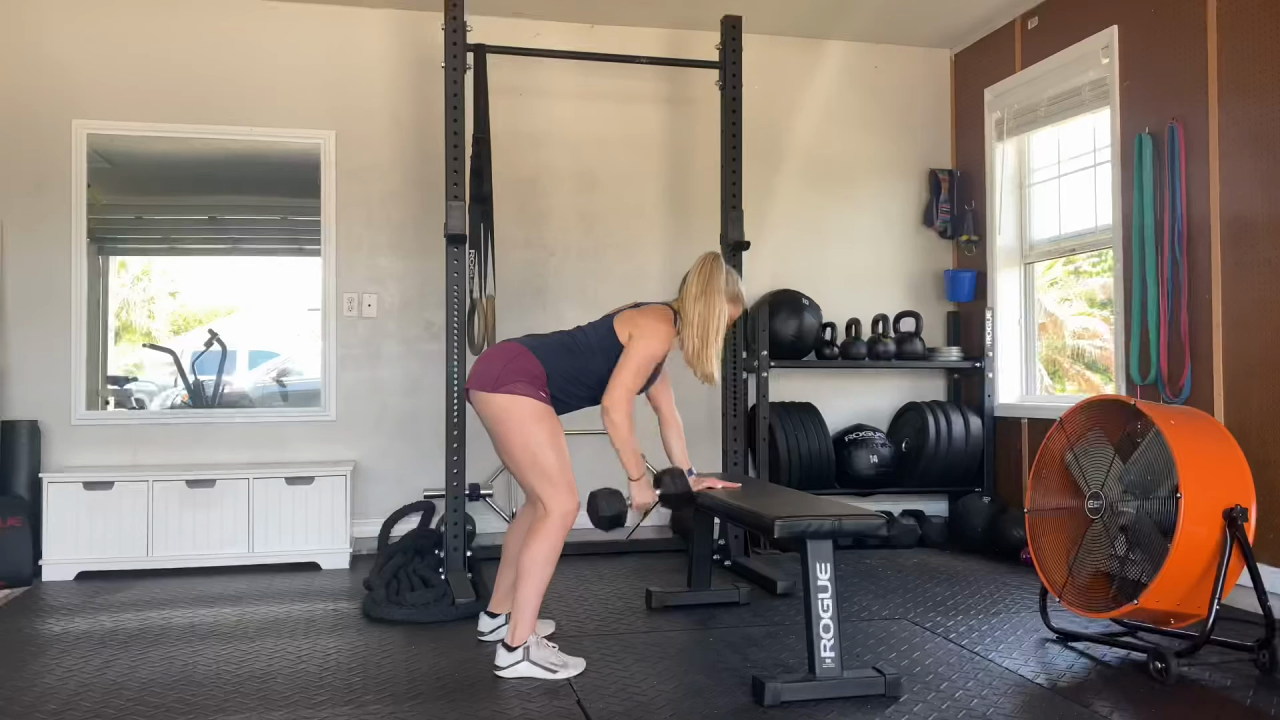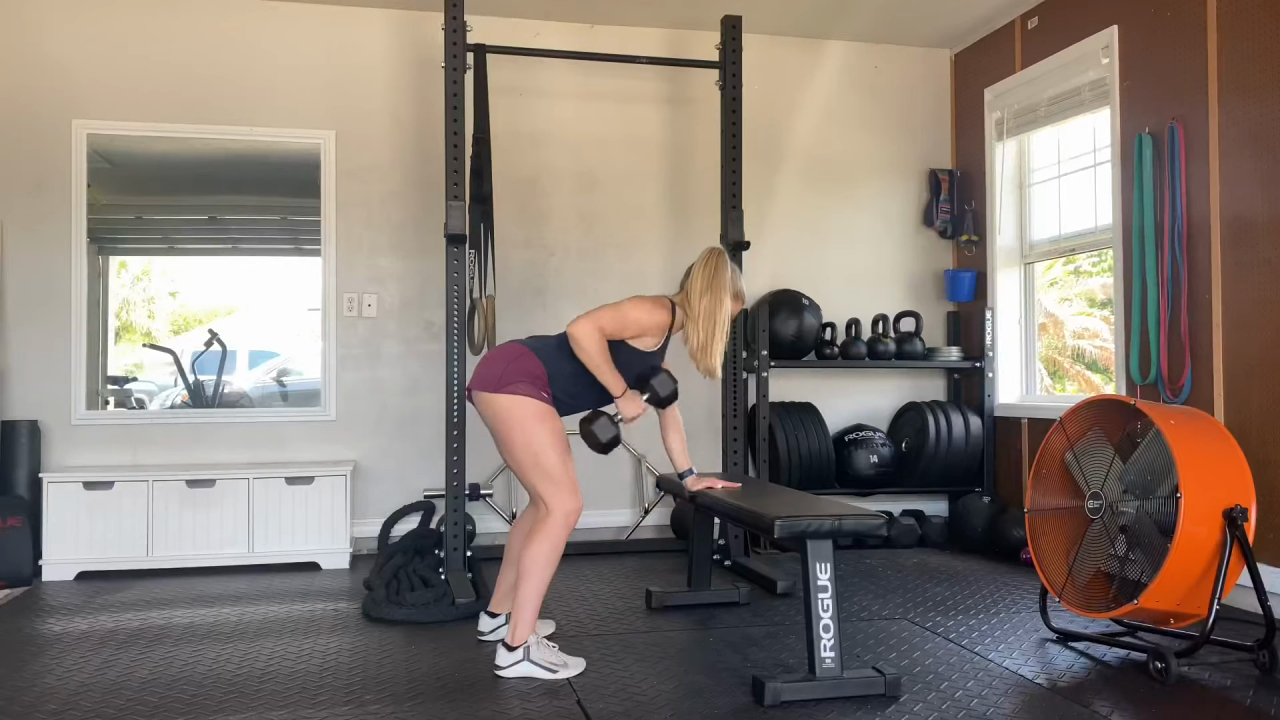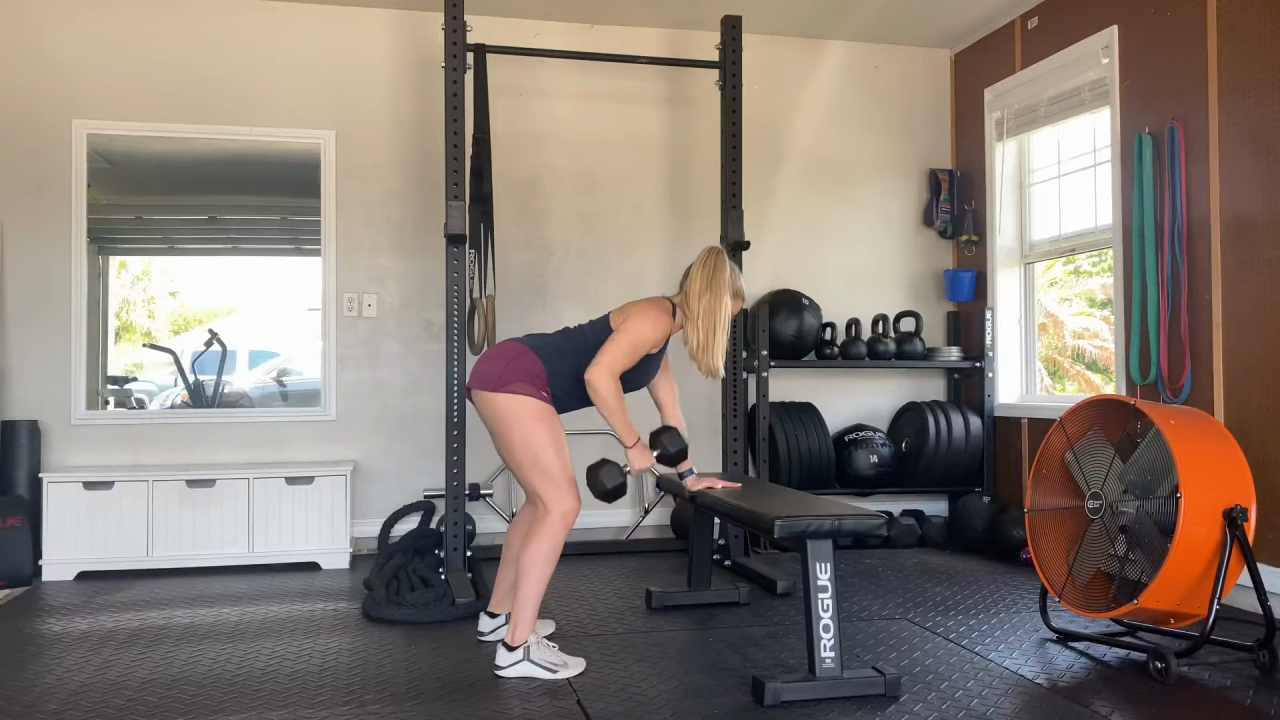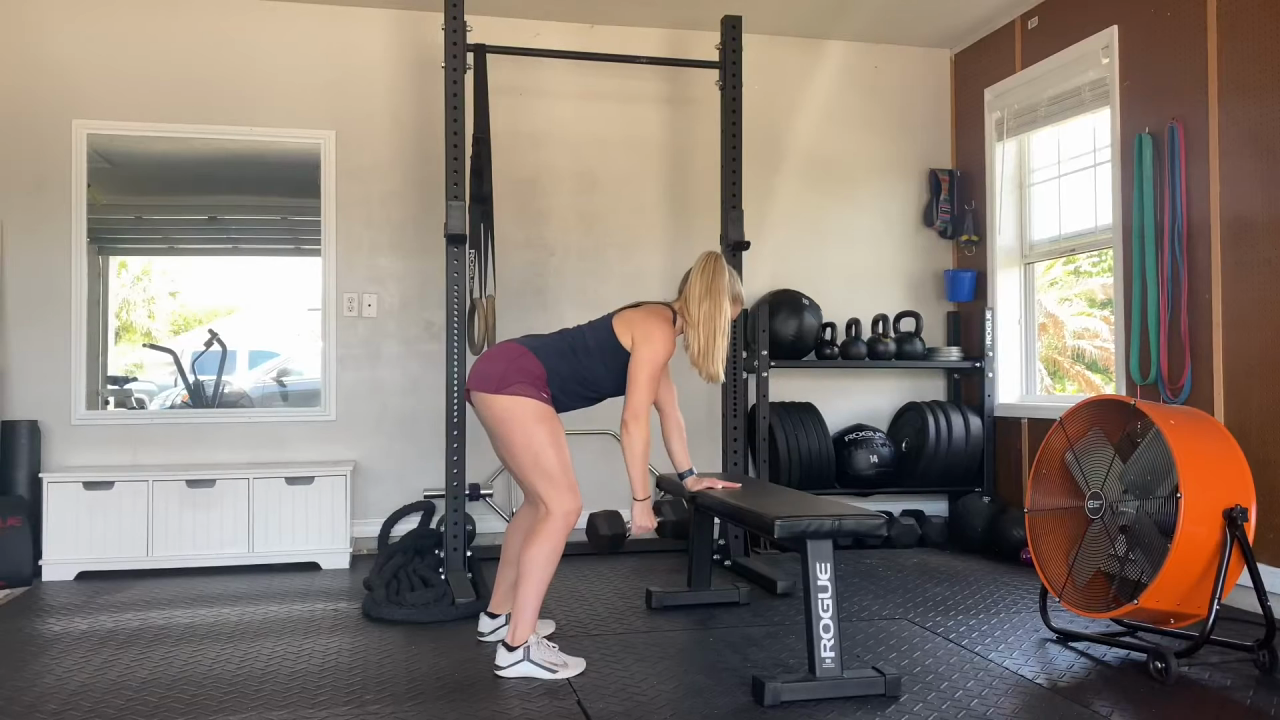
dt=0.3s
person 1, frame 1
left shoulder: (656, 329)
right shoulder: (660, 326)
left elbow: (666, 409)
right elbow: (615, 404)
left wrist: (688, 476)
right wrist: (637, 479)
left hip: (505, 377)
right hip: (512, 378)
left knee: (544, 501)
right knee: (560, 507)
left ankle: (499, 615)
right ankle: (517, 648)
person 1, frame 2
left shoulder: (660, 331)
right shoulder: (656, 313)
left elbow: (666, 406)
right elbow: (581, 330)
left wrist: (688, 476)
right wrist: (622, 395)
left hip: (509, 381)
right hip: (515, 378)
left knee: (547, 502)
right knee: (563, 507)
left ankle: (499, 615)
right ankle: (518, 648)
person 1, frame 3
left shoulder: (658, 328)
right shoulder: (656, 317)
left elbow: (669, 406)
right elbow: (599, 376)
left wrist: (687, 476)
right wrist: (634, 446)
left hip: (505, 377)
right hip: (514, 377)
left knee: (543, 501)
right knee: (561, 506)
left ankle: (499, 615)
right ankle: (517, 648)
person 1, frame 4
left shoulder: (656, 327)
right shoulder: (659, 329)
left elbow: (668, 409)
right elbow: (634, 419)
left wrist: (688, 477)
right wrist: (642, 500)
left hip: (501, 377)
right hip: (513, 380)
left knee: (542, 502)
right knee: (562, 507)
left ankle: (498, 615)
right ankle: (518, 647)
